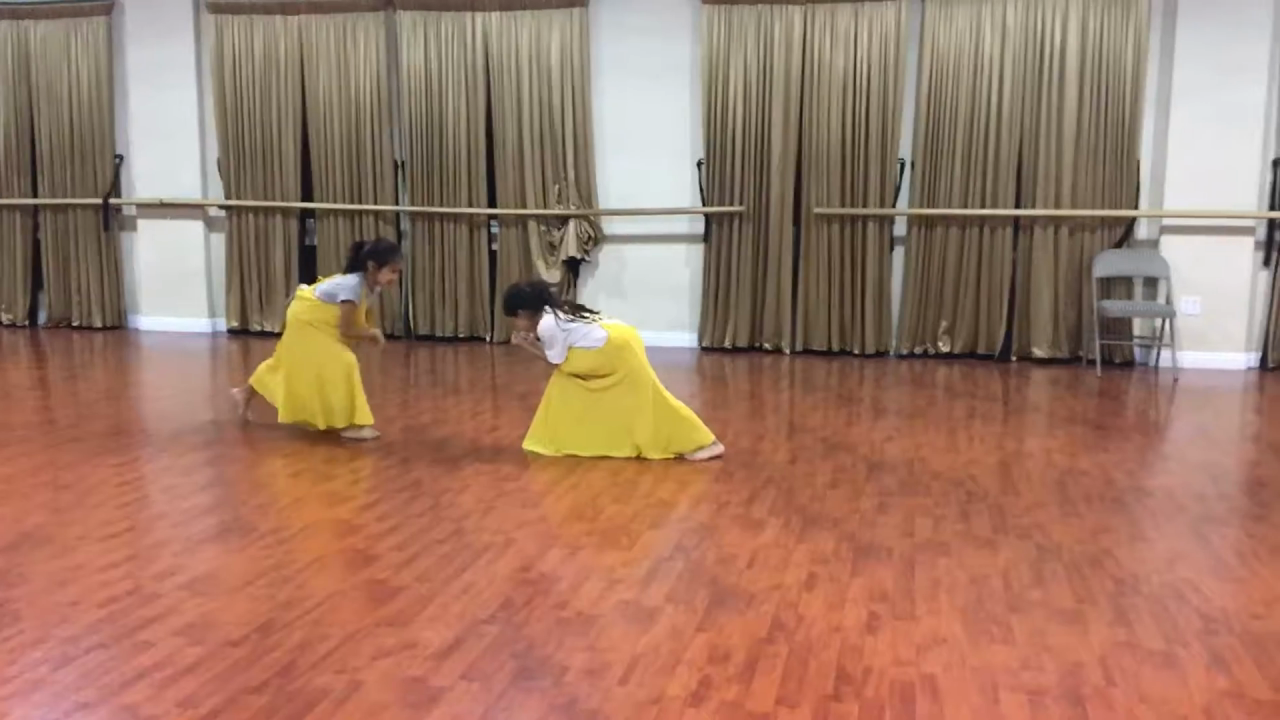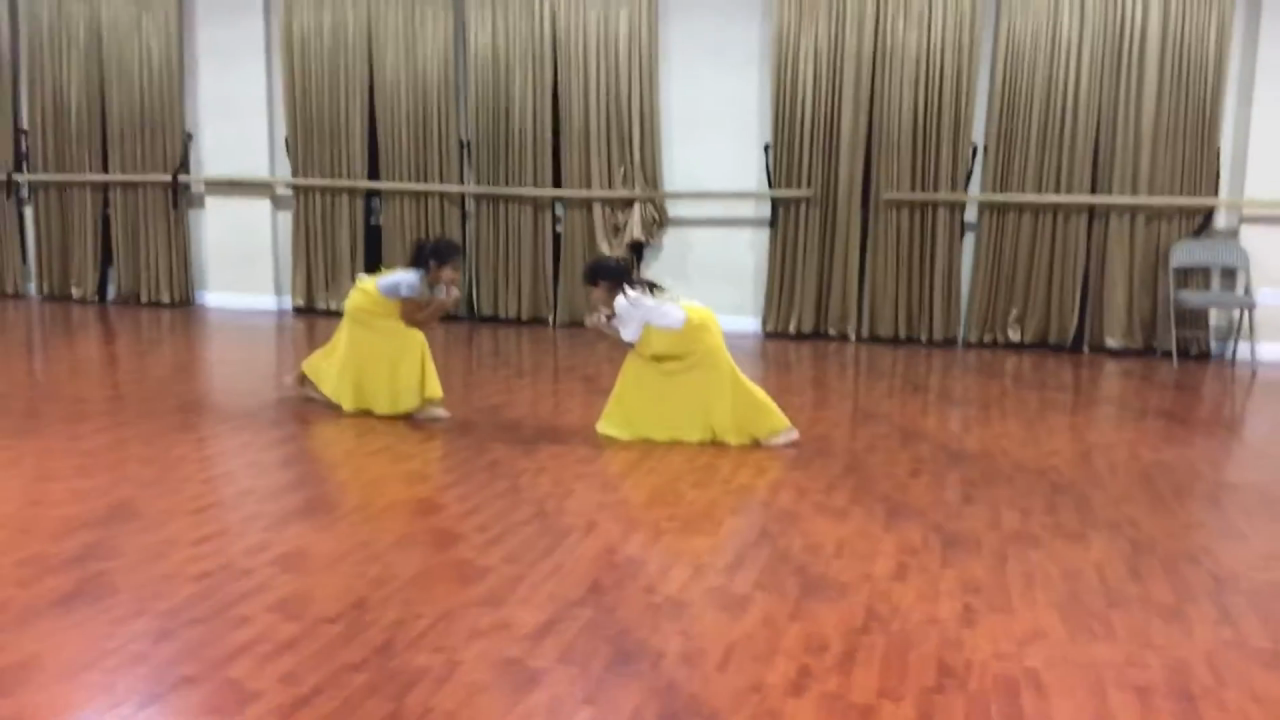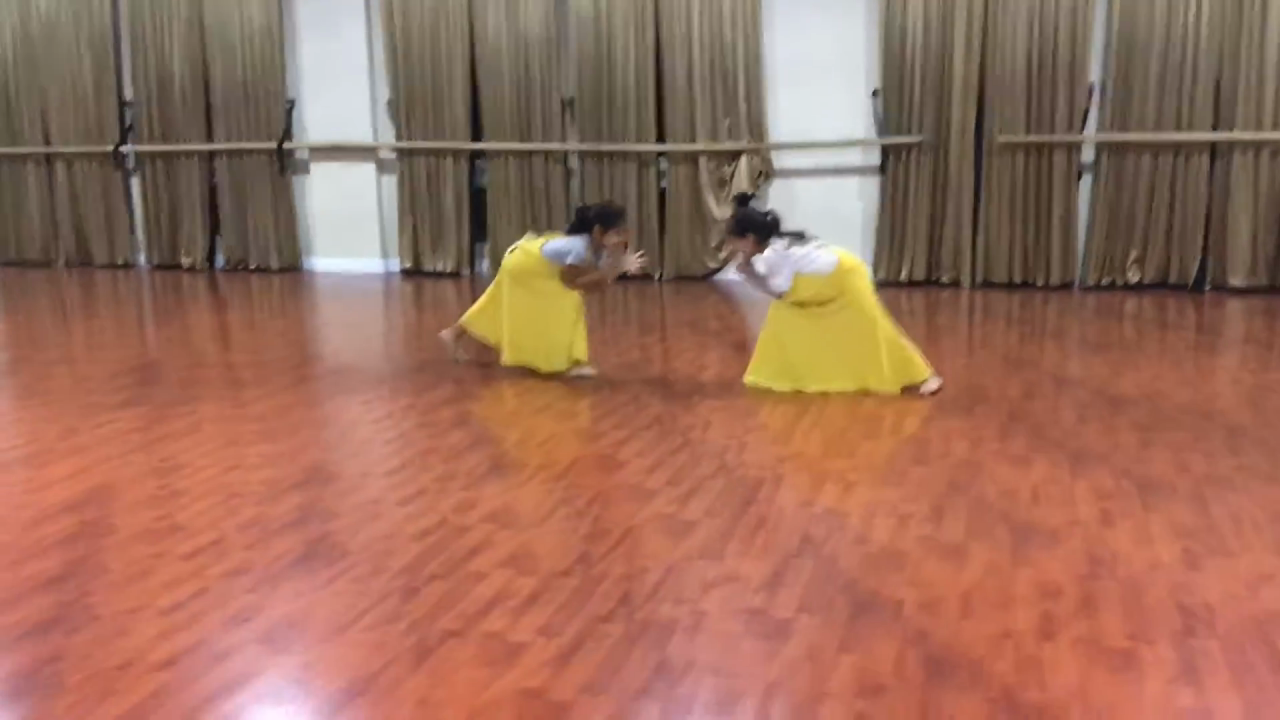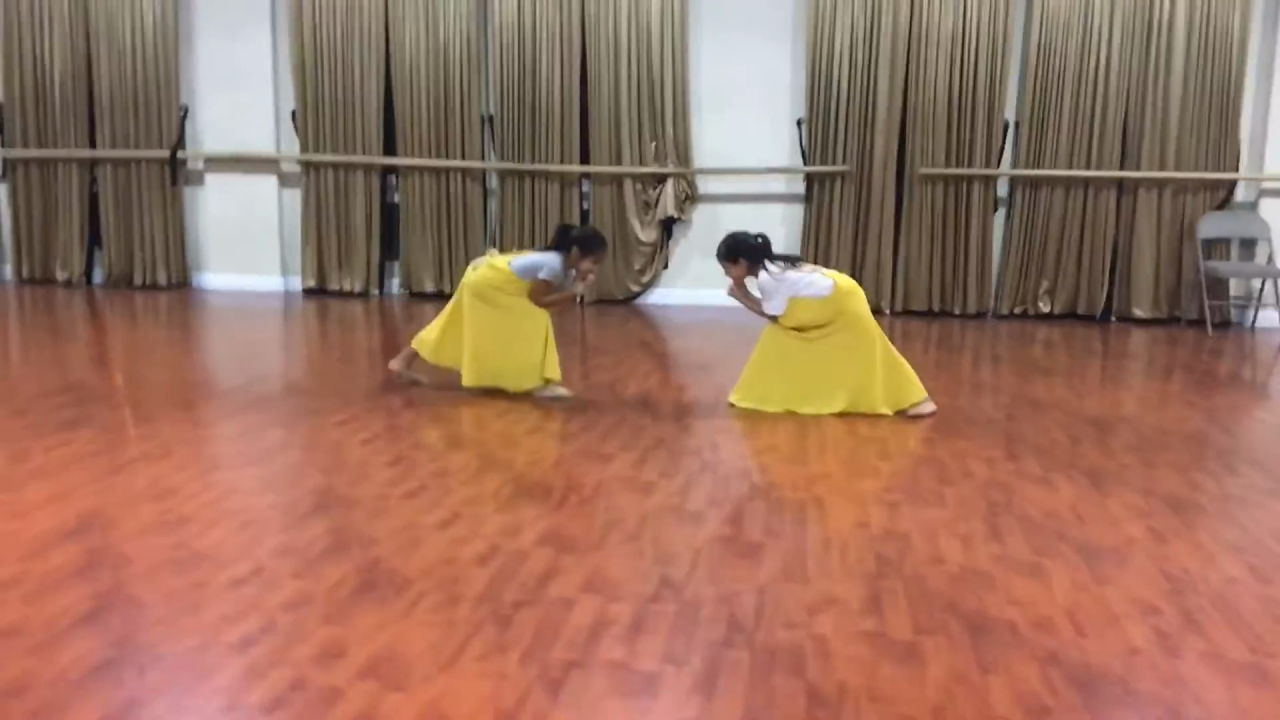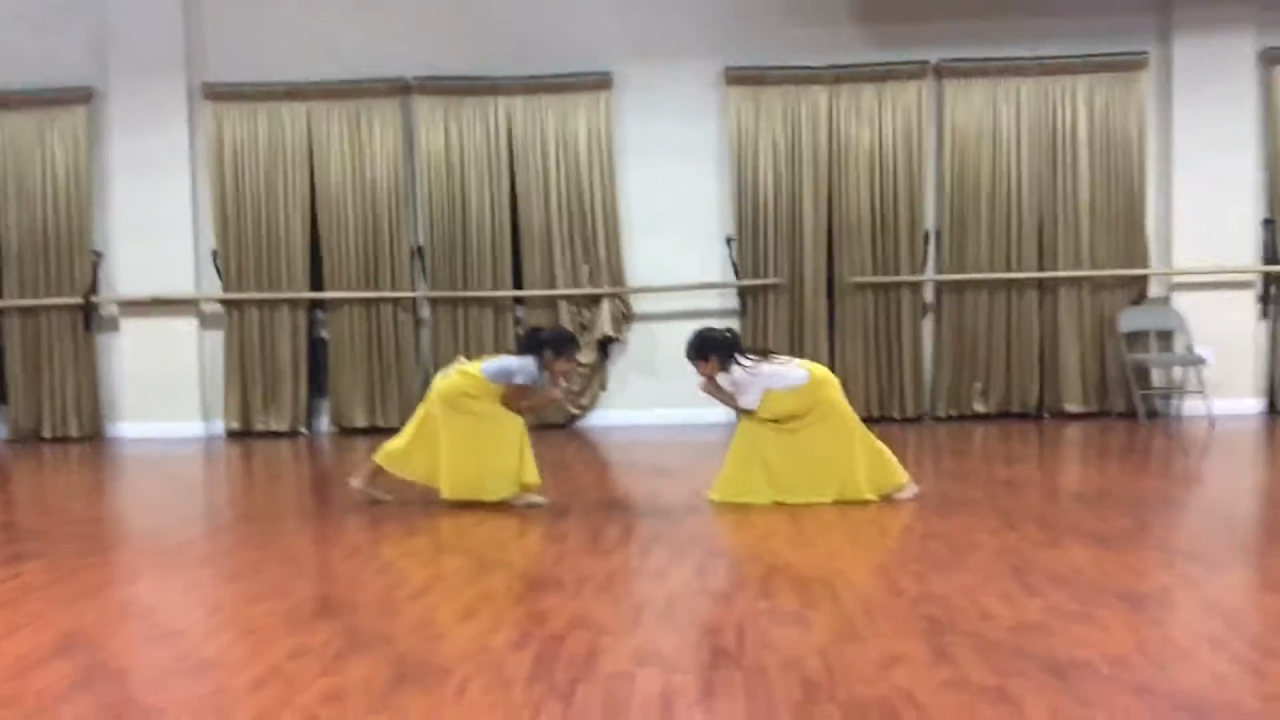
dt=1s
person 1, frame 1
left shoulder: (546, 326)
right shoulder: (553, 314)
left elbow: (557, 361)
right elbow: (561, 351)
left wrist: (527, 345)
right wrist: (533, 342)
left hip: (618, 348)
right hip: (611, 345)
left knee: (648, 398)
right knee: (564, 383)
left ankle: (703, 443)
right ankle: (564, 438)
person 1, frame 2
left shoulder: (622, 302)
right shoulder: (632, 293)
left elbow: (632, 341)
right elbow: (636, 327)
left wrist: (603, 326)
right wrist: (609, 317)
left hip: (695, 331)
right hip: (686, 330)
left knee: (725, 382)
right knee: (639, 364)
left ankle: (776, 430)
right ankle: (634, 421)
person 1, frame 3
left shoulder: (773, 254)
right shoulder: (777, 246)
left elbow: (780, 292)
right elbow: (784, 289)
left wrist: (748, 274)
right wrist: (750, 270)
left hip: (845, 278)
right hip: (830, 283)
left knee: (872, 329)
right knee: (784, 314)
left ankle: (922, 377)
person 1, frame 4
left shoulder: (767, 278)
right shoulder: (770, 268)
left elbow: (773, 316)
right elbow: (774, 307)
left wrist: (741, 297)
right wrist: (744, 294)
left hip: (841, 299)
right hip: (826, 303)
left knee: (871, 350)
right knee: (778, 336)
left ankle: (916, 400)
person 1, frame 5
left shoulder: (740, 373)
right shoulder: (739, 363)
left elbow: (747, 409)
right elbow: (746, 402)
left wrist: (715, 392)
right wrist: (717, 389)
left hip: (815, 388)
right hip: (798, 394)
left knee: (847, 438)
right knee: (753, 428)
left ankle: (899, 484)
person 2, frame 1
left shoulder: (372, 285)
right shoulder: (354, 286)
left elbow: (363, 316)
right elbow: (348, 330)
left wrist: (370, 333)
right wrist: (371, 332)
left hip: (311, 318)
right hip: (307, 318)
left knee: (291, 363)
right knee: (341, 363)
left ankle: (246, 394)
right ankle: (348, 424)
person 2, frame 2
left shoulder: (437, 286)
right shoulder: (413, 282)
left elbow: (425, 320)
right elbow: (413, 321)
left wrist: (448, 303)
right wrist: (439, 305)
left hip: (372, 308)
right hip: (366, 307)
left knee: (349, 350)
right knee: (411, 342)
left ankle: (302, 378)
right ankle: (418, 403)
person 2, frame 3
left shoulder: (596, 249)
right shoulder: (580, 249)
left elbow: (601, 281)
right elbow: (569, 283)
left wrist: (623, 267)
right wrist: (600, 275)
left hip: (520, 264)
right hip: (522, 267)
left knee: (495, 308)
right knee: (567, 302)
left ankle: (454, 334)
right ankle: (568, 362)
person 2, frame 4
left shoulder: (565, 269)
right shoulder: (553, 265)
left elbow: (552, 296)
right elbow: (537, 300)
left wrist: (576, 289)
right wrist: (573, 293)
left hip: (483, 280)
right hip: (488, 283)
left knee: (451, 329)
right knee: (534, 323)
left ankle: (403, 361)
right ankle: (538, 383)
person 2, frame 5
left shoulder: (538, 370)
right shoulder: (528, 369)
left elbow: (523, 403)
right elbow: (511, 406)
left wrist: (549, 394)
right wrist: (547, 398)
left hip: (452, 388)
right hip: (458, 392)
left knee: (416, 439)
right knee: (508, 429)
left ankle: (365, 478)
right ankle: (514, 491)
